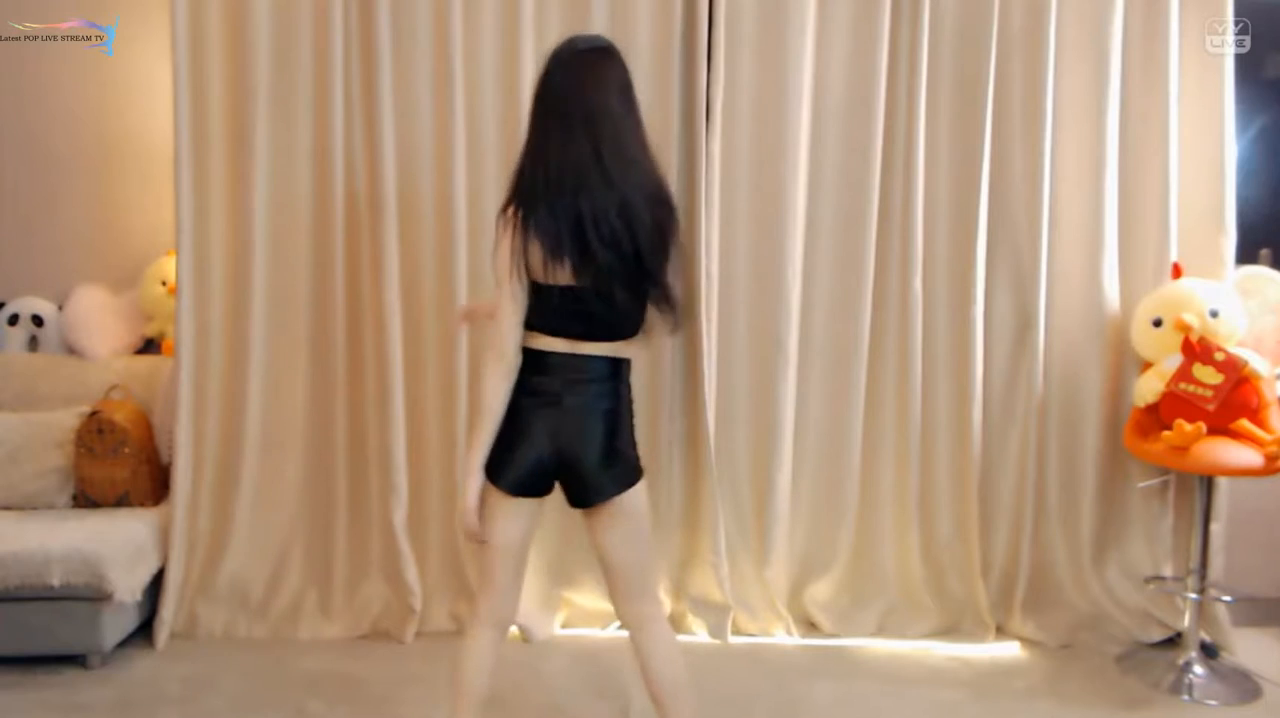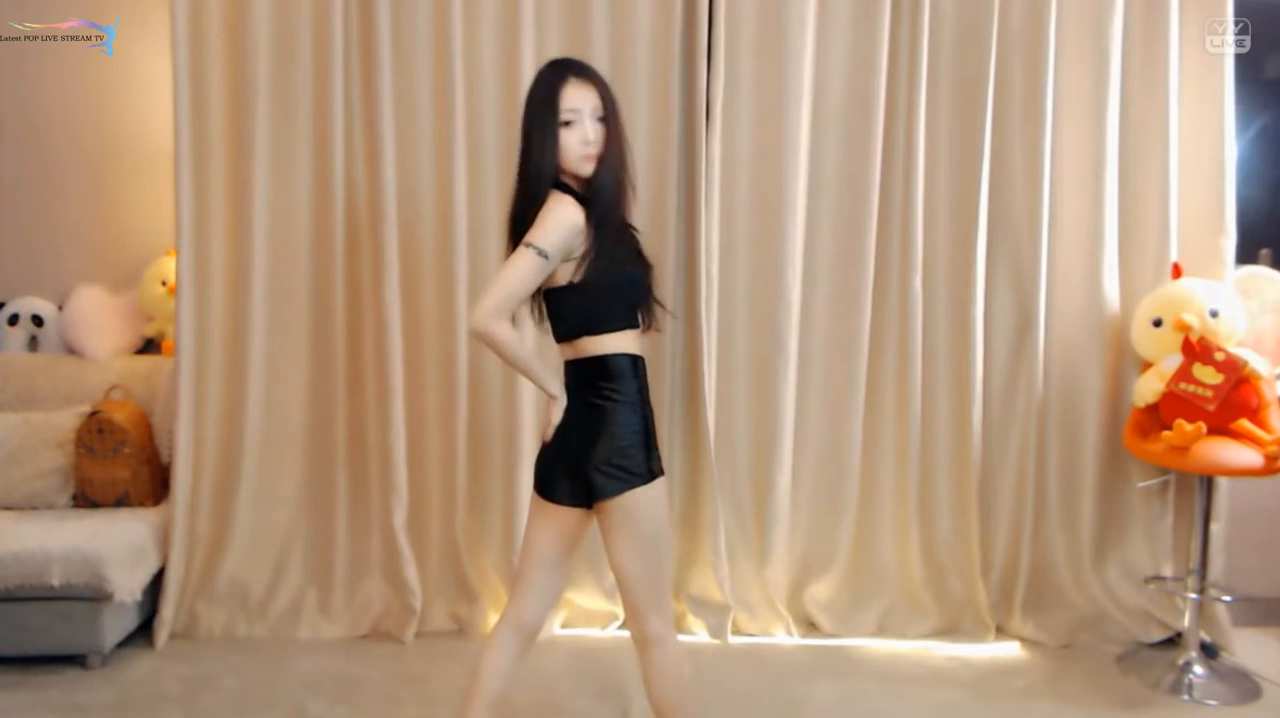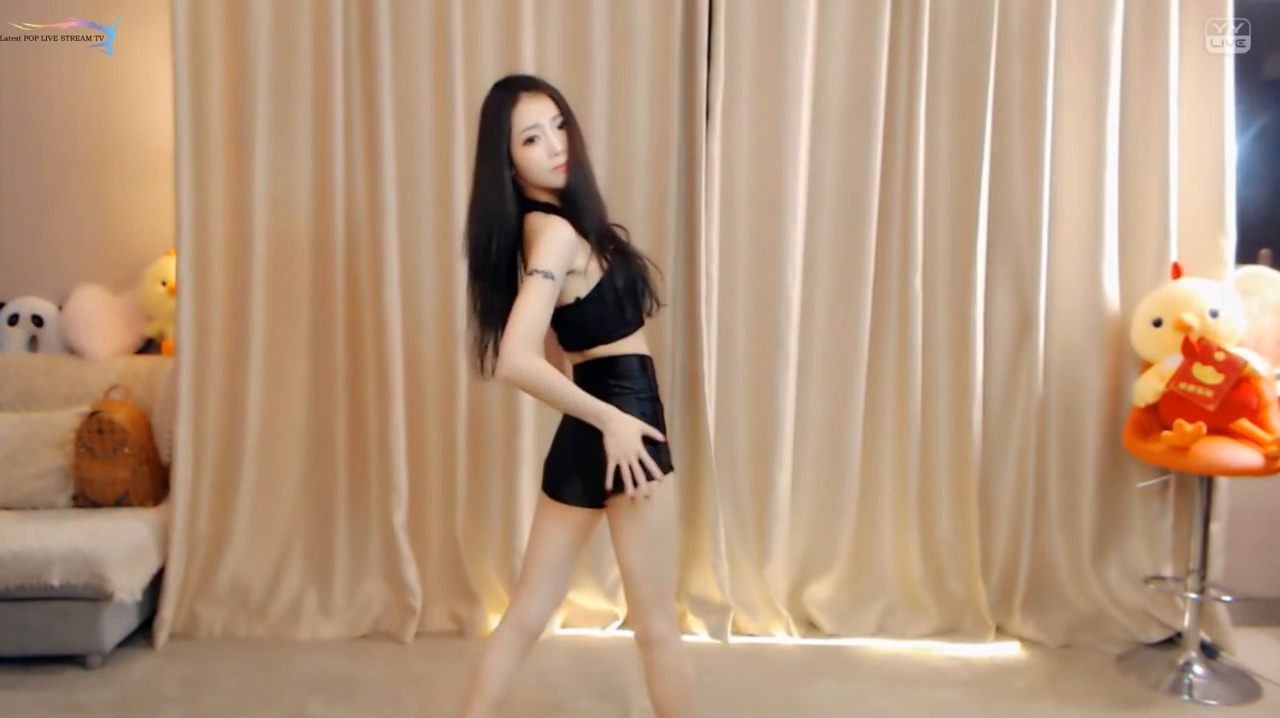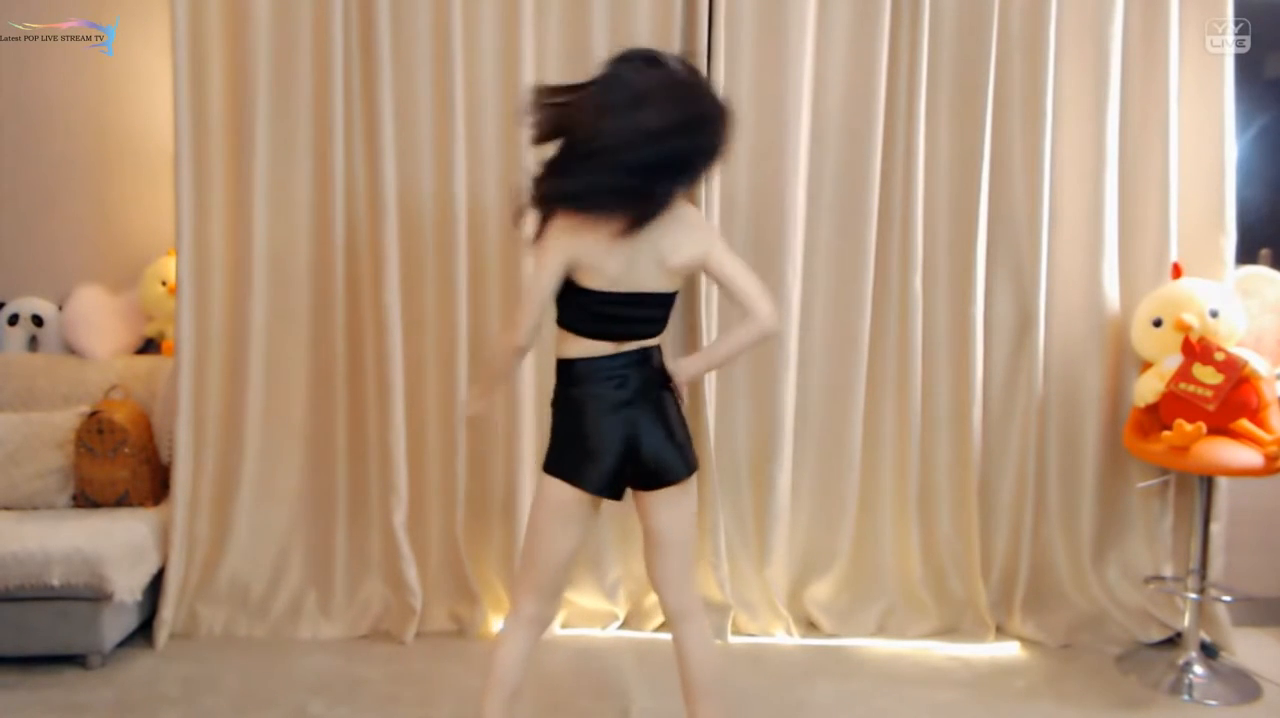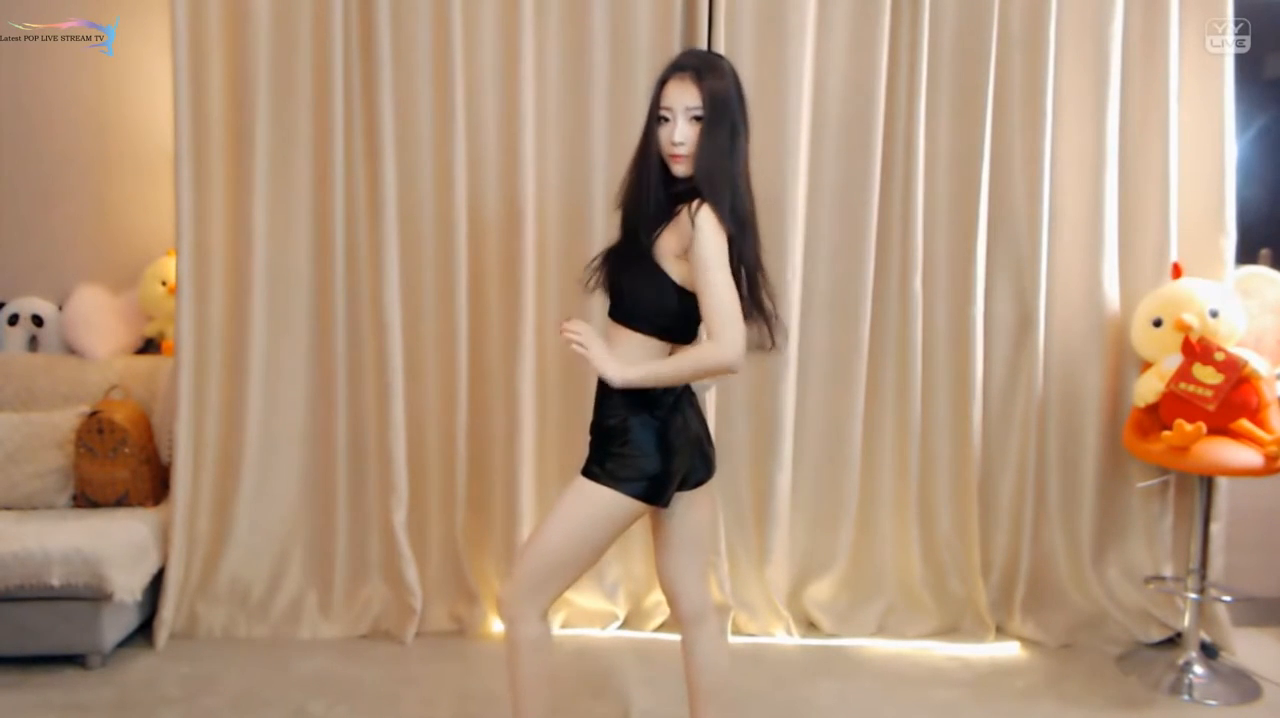
dt=1s
person 1, frame 1
left shoulder: (522, 214)
right shoulder: (648, 208)
left elbow: (504, 351)
left wrist: (475, 464)
left hip: (529, 416)
right hip: (602, 418)
left knee: (492, 609)
right knee: (643, 611)
person 1, frame 2
left shoulder: (582, 210)
right shoulder: (564, 212)
right elbow: (486, 318)
right wrist: (554, 388)
left hip: (579, 425)
right hip: (613, 422)
left knee: (524, 612)
right knee: (654, 625)
person 1, frame 3
left shoulder: (542, 227)
right shoulder: (559, 233)
right elbow: (516, 361)
right wrist: (611, 420)
left hip: (584, 432)
right hip: (622, 422)
left knee: (527, 612)
right knee: (656, 623)
person 1, frame 4
left shoulder: (572, 225)
right shoulder: (687, 227)
left elbow: (521, 335)
right elbow: (763, 316)
left wrist: (486, 387)
right wrist: (689, 367)
left hip: (587, 423)
right hip: (657, 413)
left knee: (530, 604)
right knee: (681, 600)
person 1, frame 5
left shoulder: (702, 217)
right shoulder: (684, 211)
left elbow: (725, 350)
right elbow: (754, 318)
left wrist: (622, 368)
right wrist: (670, 373)
left hip: (639, 434)
right hip: (678, 428)
left knee: (519, 598)
right knee: (692, 602)
